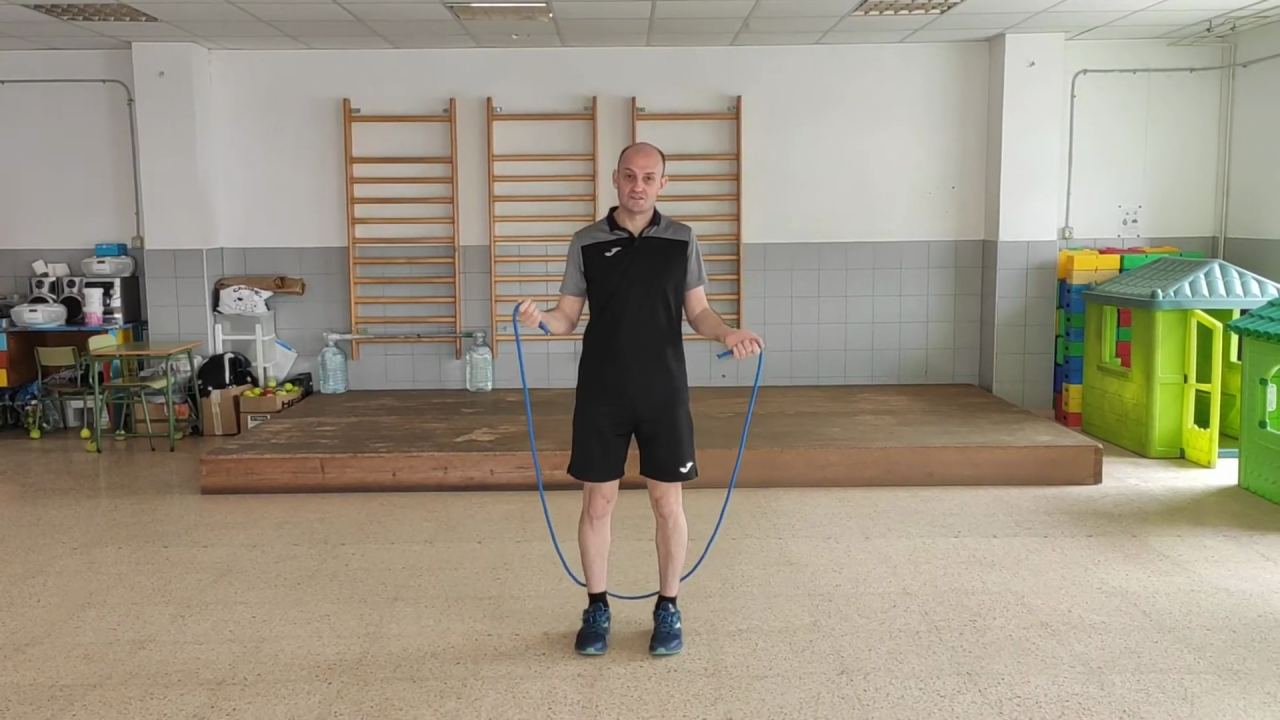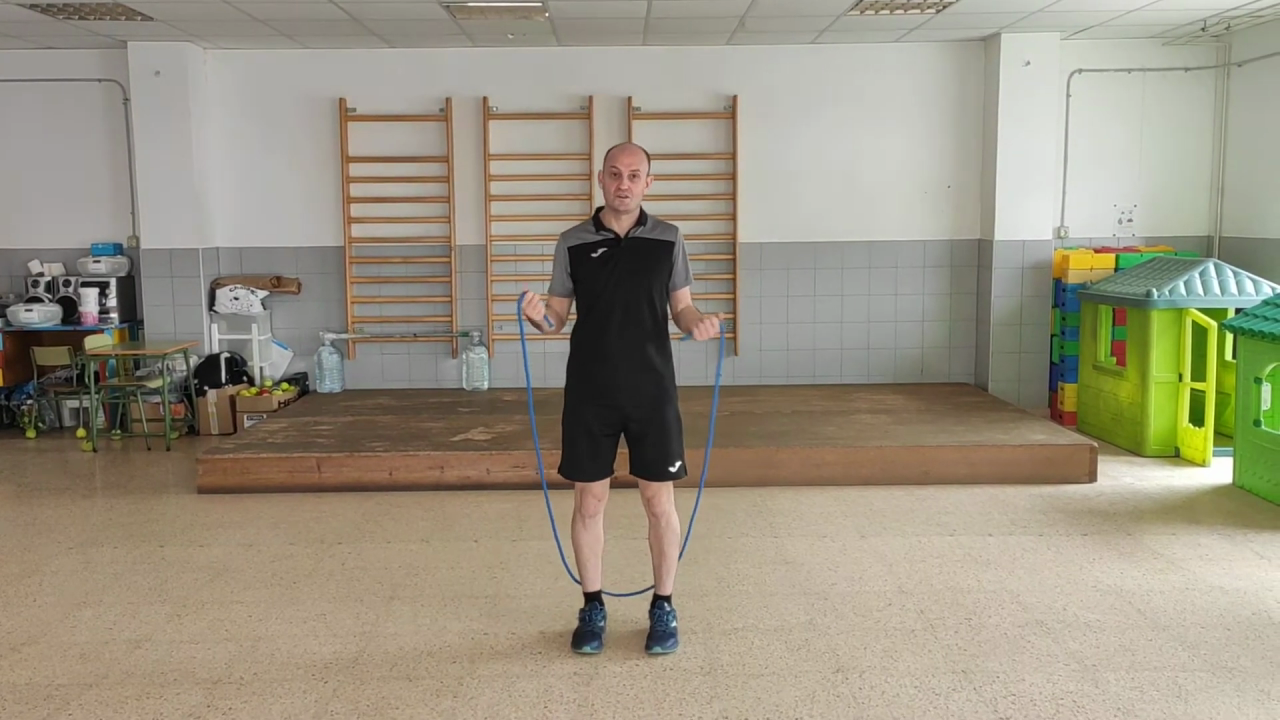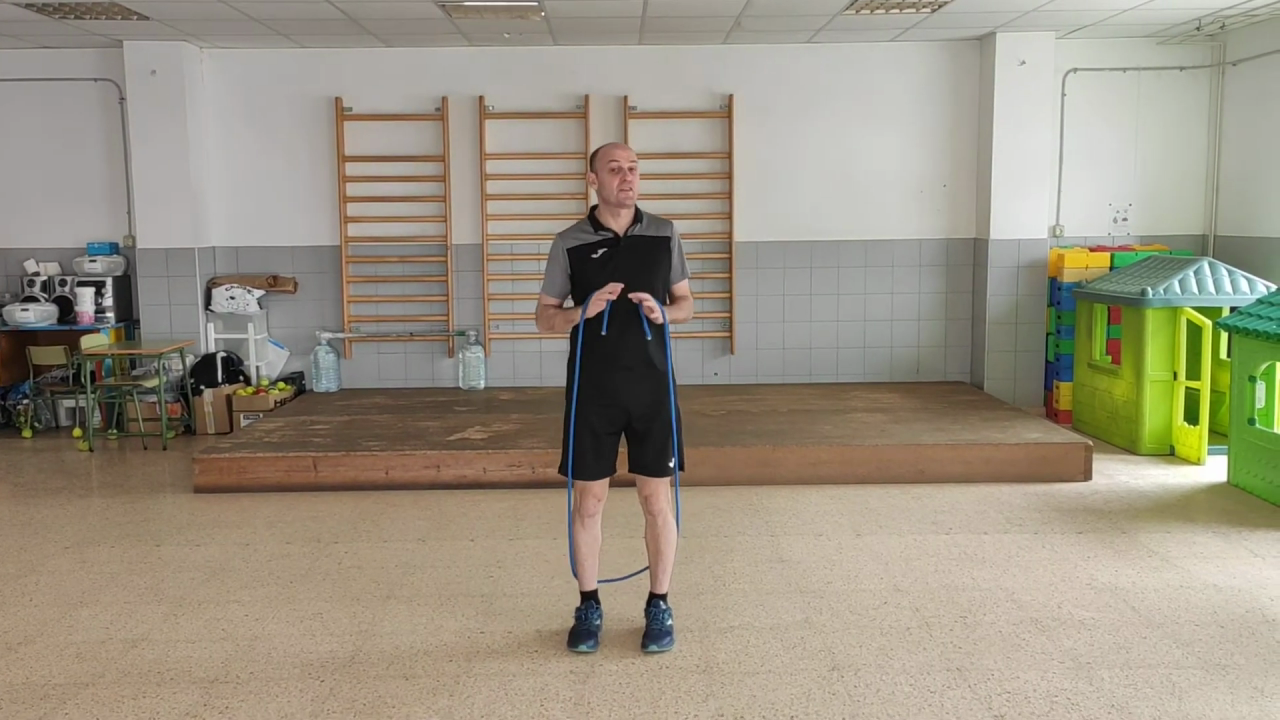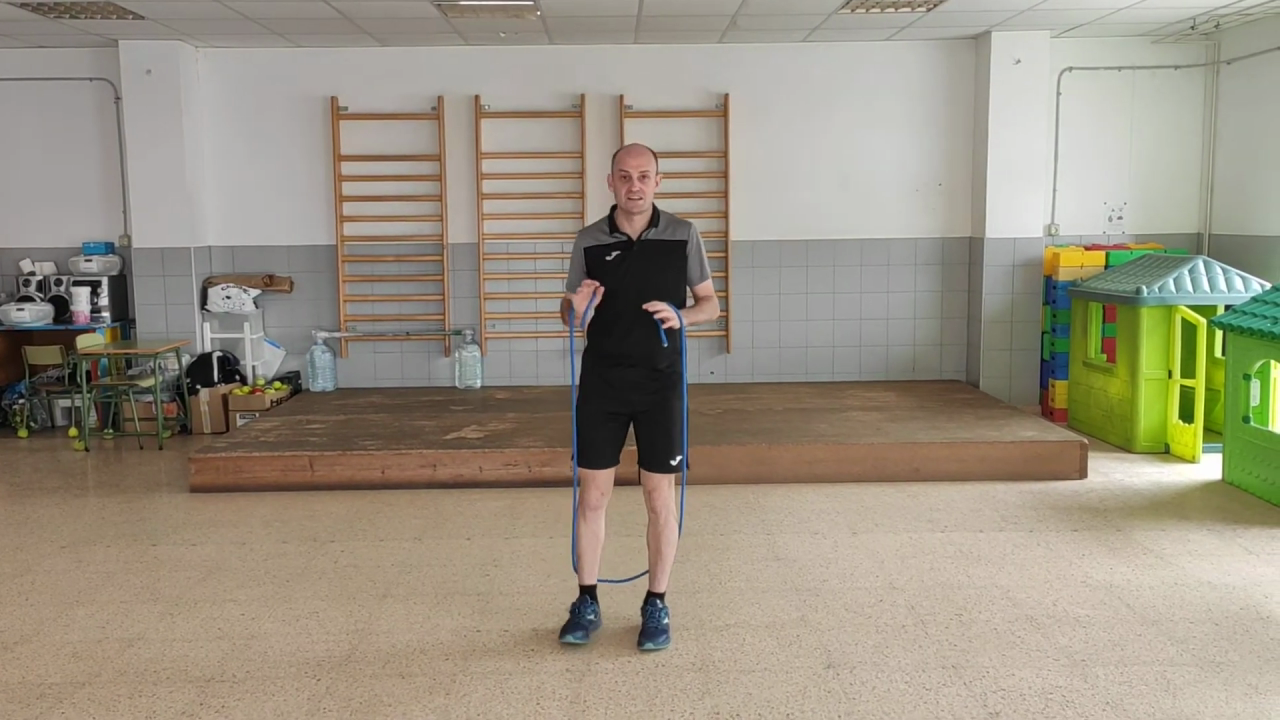
dt=0.5s
person 1, frame 1
left shoulder: (681, 239)
right shoulder: (586, 243)
left elbow: (697, 311)
right elbow: (568, 317)
left wrist: (727, 333)
right wrist: (538, 317)
left hip: (664, 392)
right hip: (601, 394)
left knee: (667, 503)
right knee: (597, 502)
left ankle: (667, 608)
right ankle: (597, 608)
person 1, frame 2
left shoulder: (668, 239)
right shoulder: (573, 242)
left elbow: (681, 308)
right elbow: (559, 317)
left wrist: (700, 323)
right wrist: (538, 314)
left hip: (652, 390)
right hip: (590, 392)
left knee: (659, 501)
right knee: (589, 501)
left ankle: (663, 607)
right ankle: (593, 607)
person 1, frame 3
left shoulder: (664, 234)
right shoulder: (570, 243)
left elbow: (686, 303)
right elbow: (544, 317)
left wrist: (663, 311)
right wrist: (583, 311)
left hip: (652, 387)
right hip: (593, 390)
left knee: (657, 499)
right knee: (588, 500)
left ankle: (659, 606)
right ankle: (589, 606)
person 1, frame 4
left shoulder: (682, 235)
right shoulder: (589, 241)
left elbow: (710, 303)
right elbow: (568, 313)
left wrist: (681, 316)
right wrist: (577, 306)
left hip: (662, 384)
right hip: (602, 382)
left knee: (660, 495)
right knee: (593, 492)
left ankle: (656, 604)
right ankle: (586, 601)
